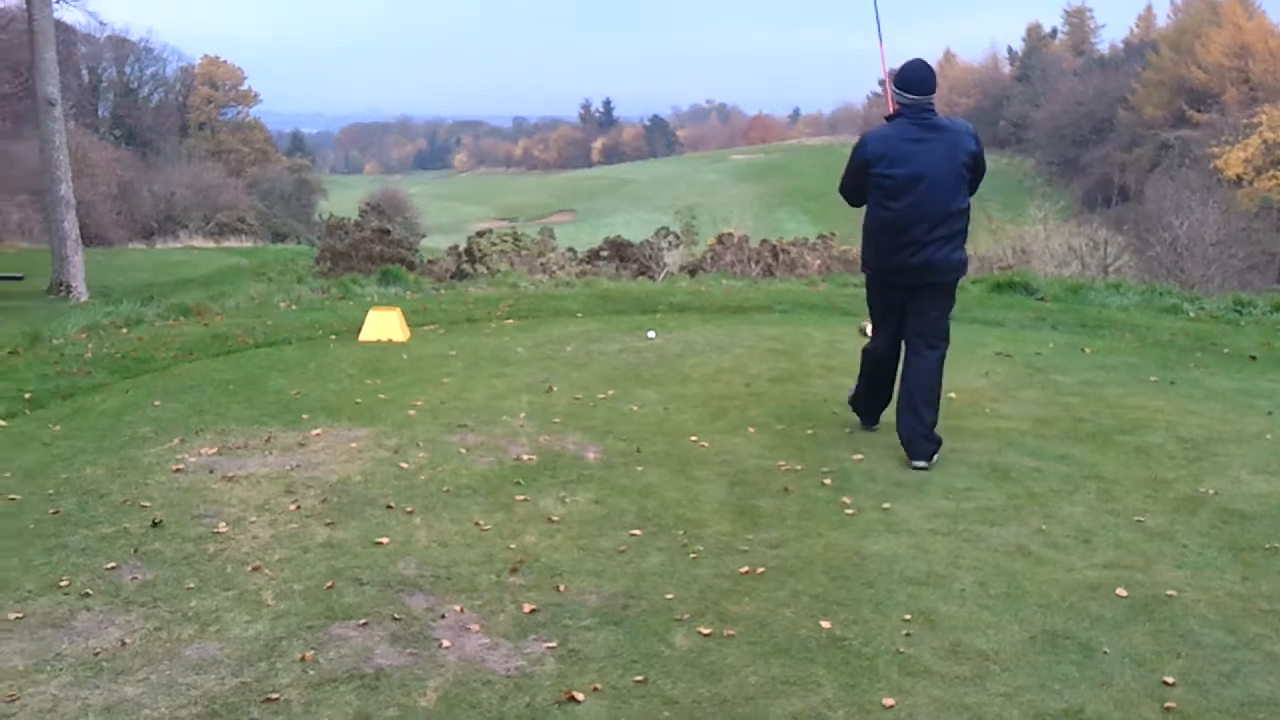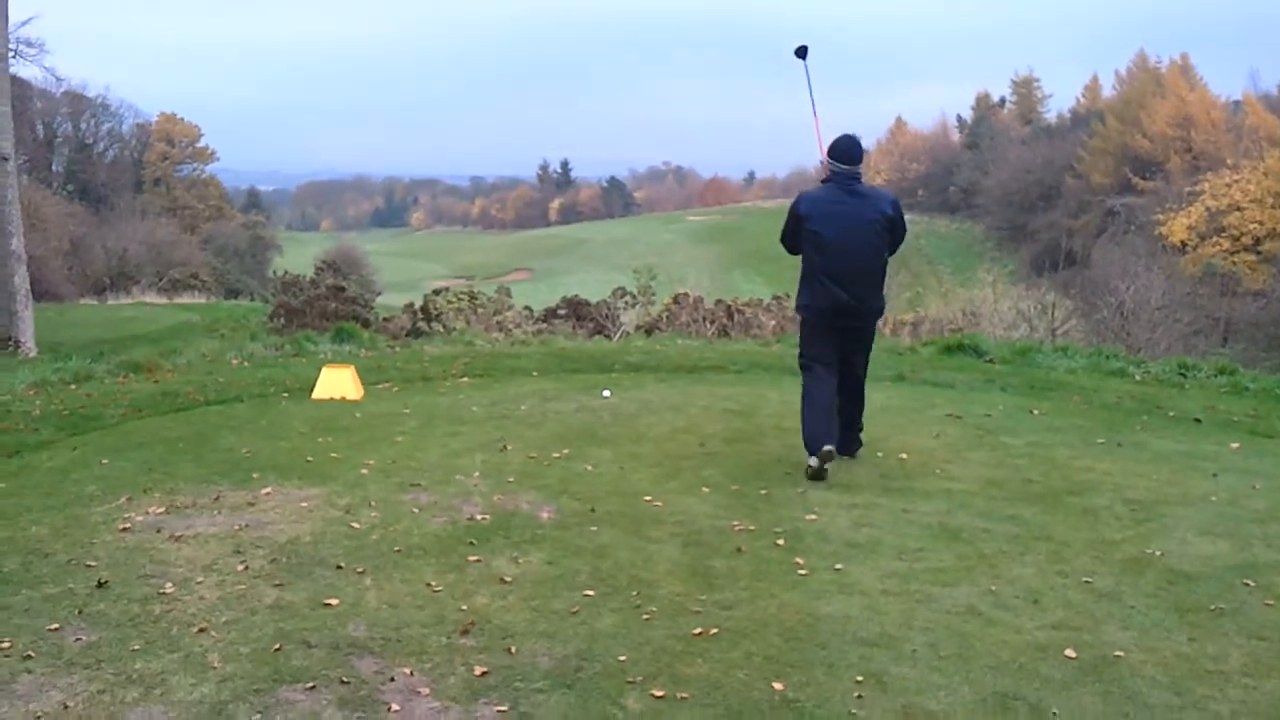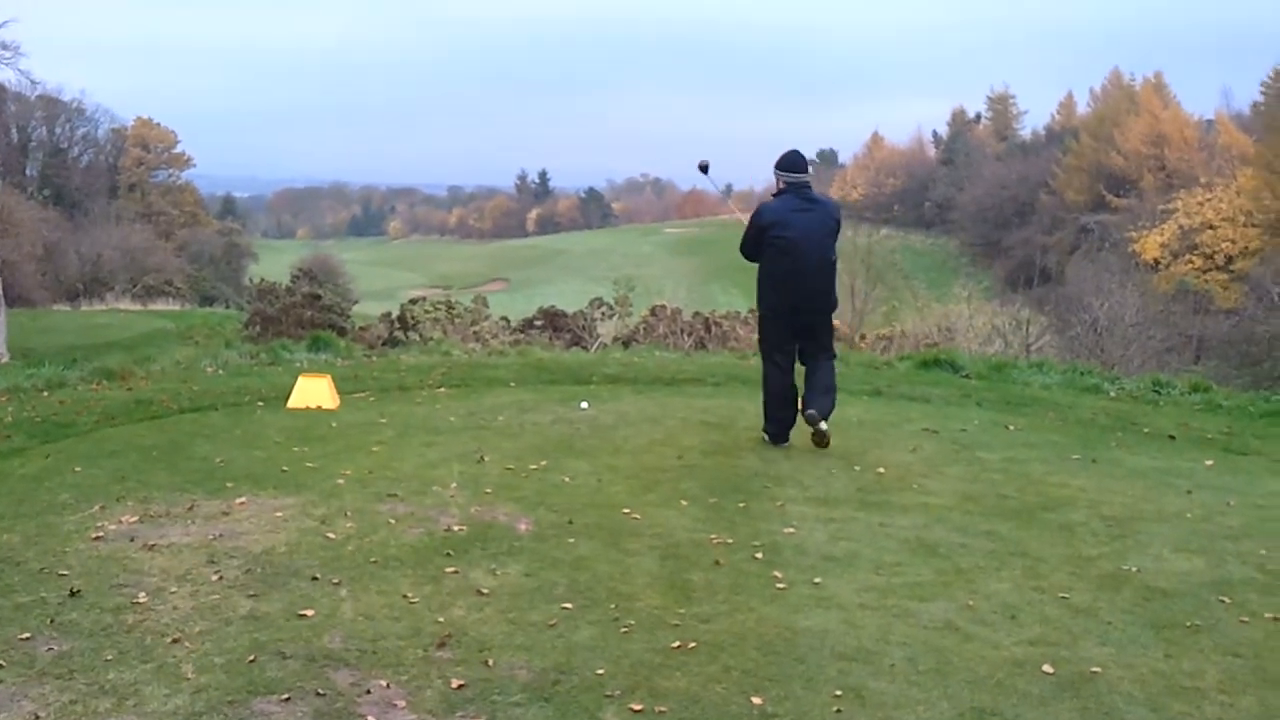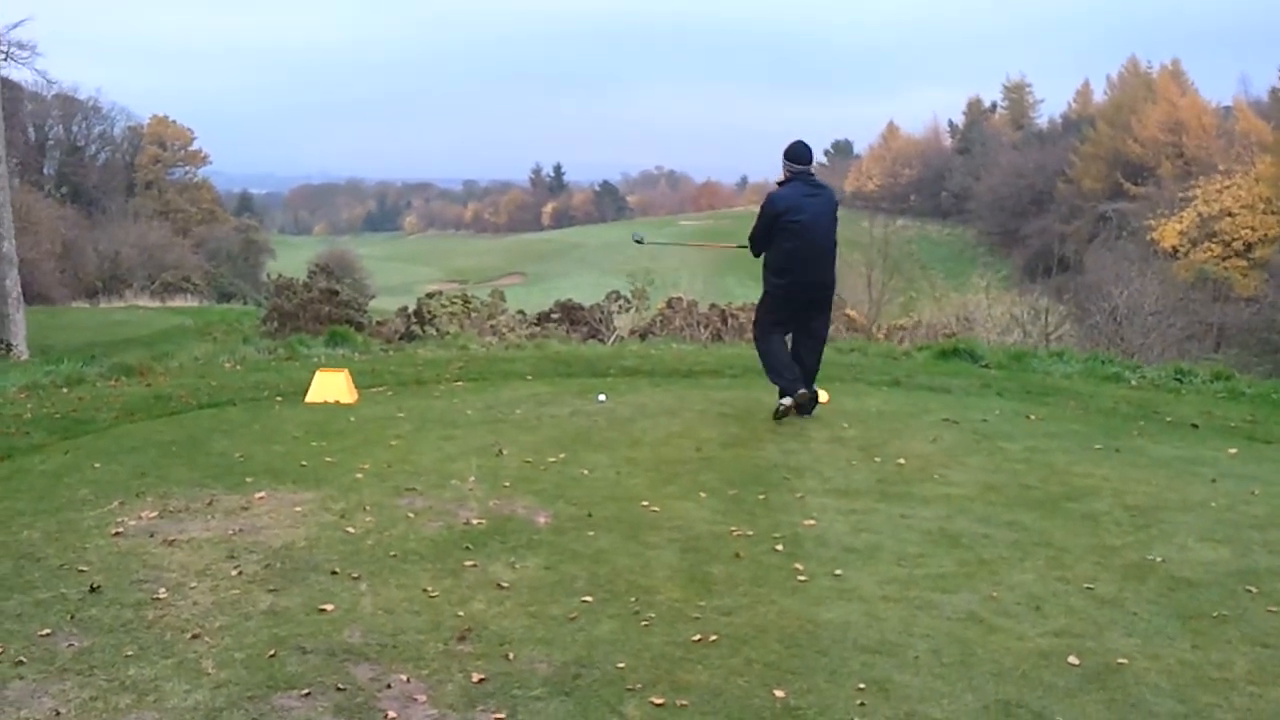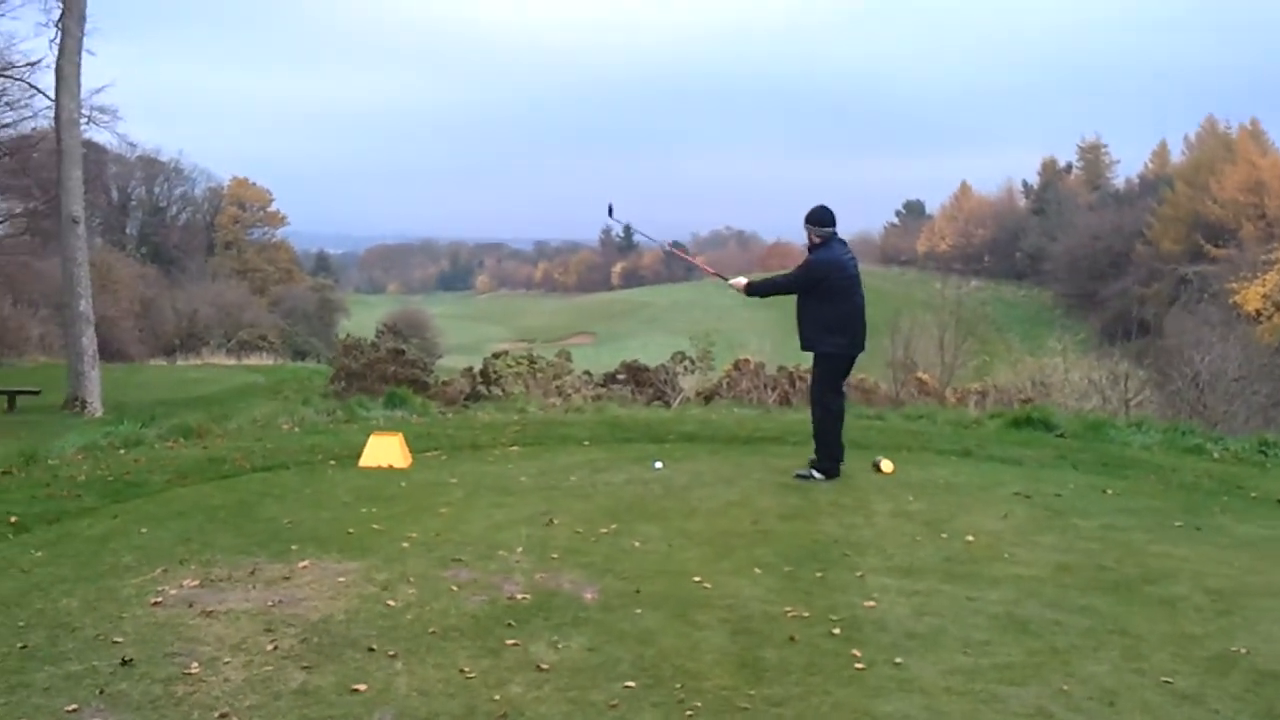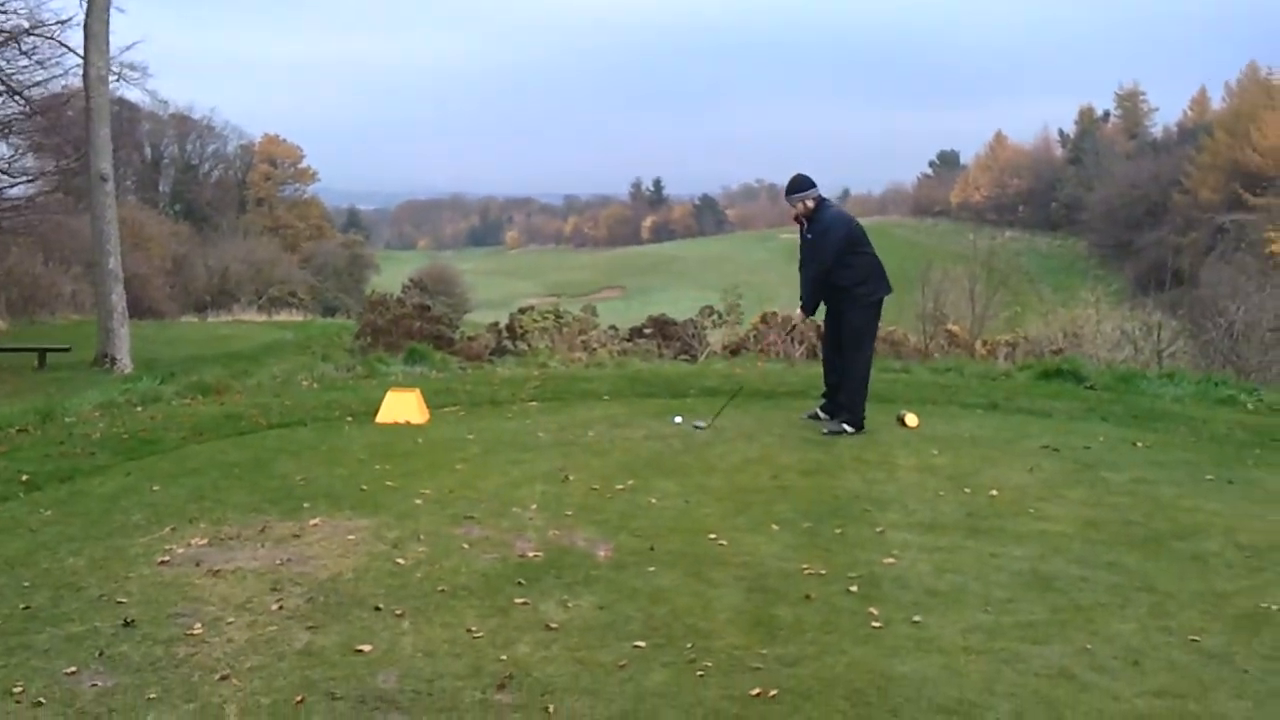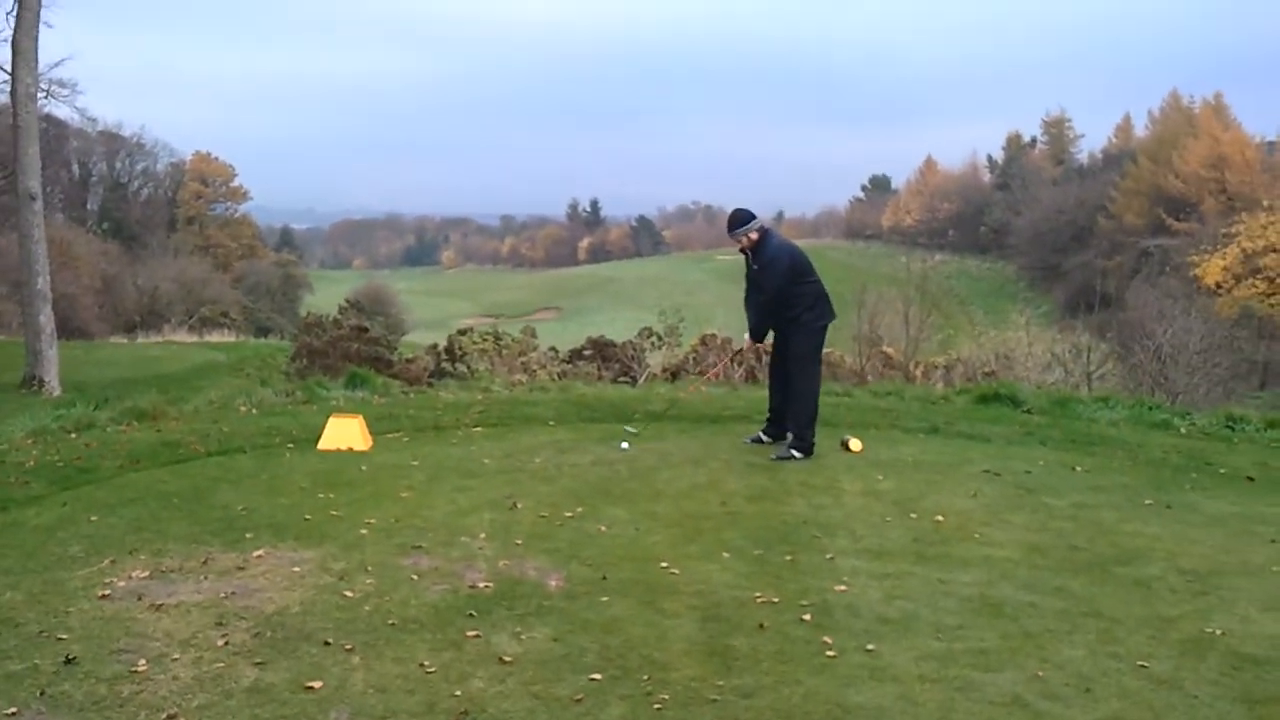
dt=0.7s
person 1, frame 1
left shoulder: (874, 141)
right shoulder: (965, 136)
left elbow: (851, 194)
right elbow: (972, 185)
left hip: (886, 262)
right hip: (940, 262)
left knee: (885, 337)
right knee: (927, 347)
left ankle: (867, 409)
right ankle: (920, 444)
person 1, frame 2
left shoulder: (807, 202)
right shoulder: (885, 202)
left elbow: (790, 245)
right elbow: (894, 244)
left hip: (819, 306)
right hip: (865, 307)
left knee: (817, 371)
right knee: (853, 372)
left ankle: (821, 443)
right ankle: (848, 440)
person 1, frame 3
left shoulder: (767, 212)
right shoulder: (831, 209)
left elbow: (749, 252)
left hip: (777, 304)
right hip: (820, 302)
left knee: (777, 365)
right knee: (820, 358)
left ankle: (778, 431)
right ankle: (819, 411)
person 1, frame 4
left shoulder: (778, 198)
right shoulder: (828, 196)
left elbow: (759, 238)
left wrist: (756, 248)
left hip: (785, 283)
right hip: (820, 283)
left knee: (767, 332)
right knee: (811, 340)
left ankle: (791, 388)
right ankle: (805, 399)
person 1, frame 5
left shoulder: (824, 260)
right shoulder: (837, 252)
left elbow: (789, 283)
right elbow: (797, 281)
left wrist: (749, 286)
right wrist: (756, 285)
left hip: (834, 341)
right hip: (844, 338)
left knee: (825, 399)
right knee: (829, 395)
left ankle: (827, 465)
right ankle: (830, 453)
person 1, frame 6
left shoulder: (832, 222)
right shoulder: (811, 221)
left elbow: (822, 269)
right elbow: (808, 266)
left wrist: (807, 307)
right wrist: (806, 301)
left hip: (863, 292)
right hip: (840, 293)
left knee: (855, 352)
right knee: (833, 348)
left ankle: (852, 419)
right ankle: (833, 406)
person 1, frame 7
left shoulder: (777, 252)
right shoulder: (755, 250)
left elbow: (769, 299)
right elbow: (754, 293)
left wrist: (755, 335)
right wrist: (754, 329)
left hip: (808, 318)
right hip: (788, 318)
left knee: (803, 377)
right knee: (779, 372)
left ankle: (802, 443)
right ankle: (776, 429)
